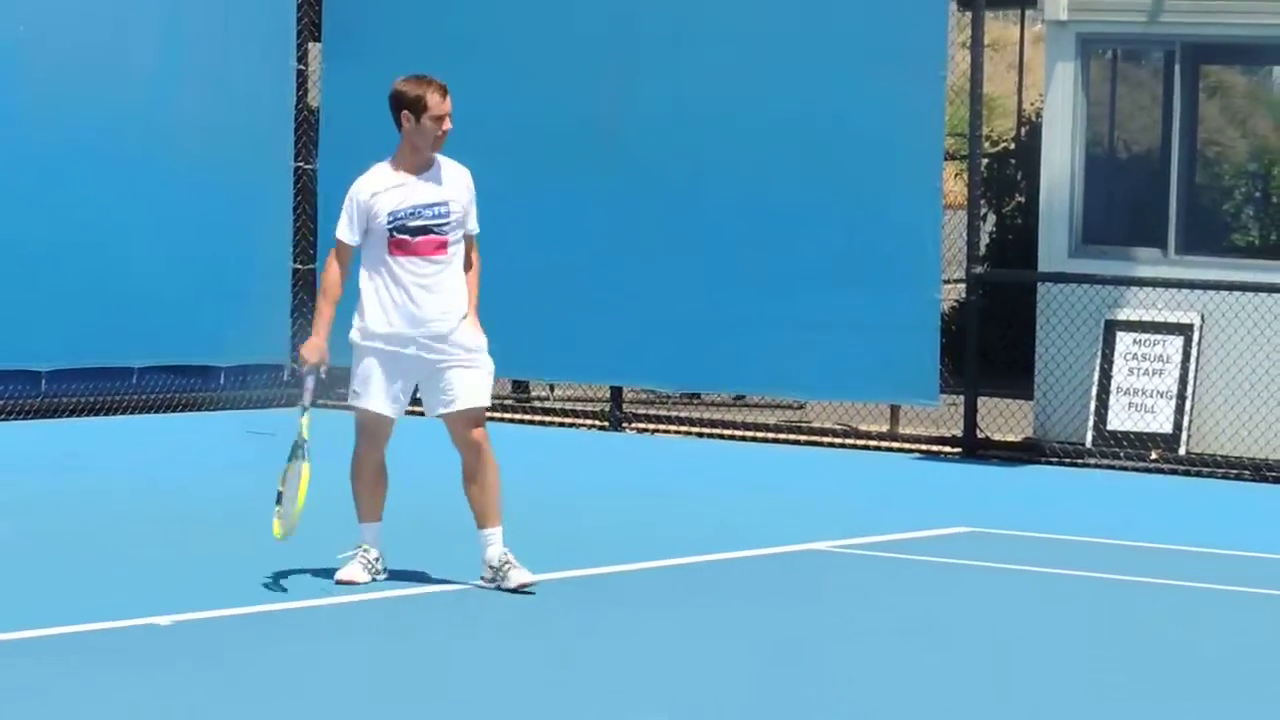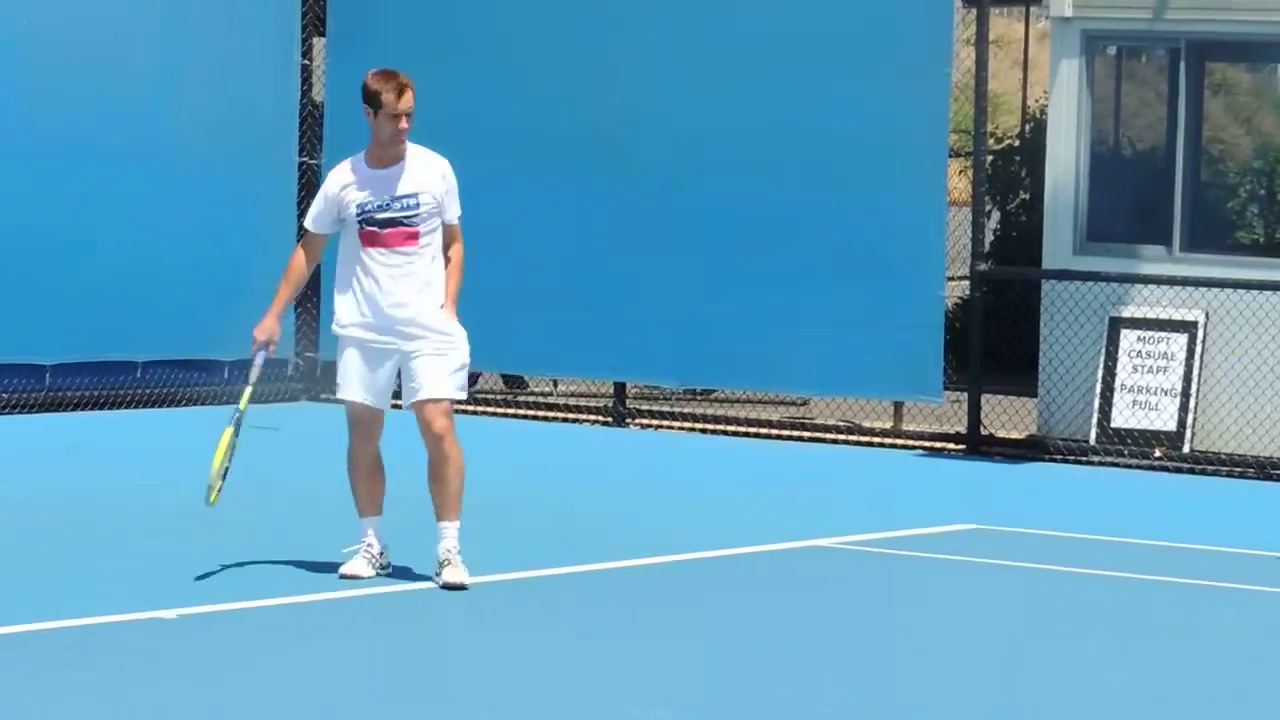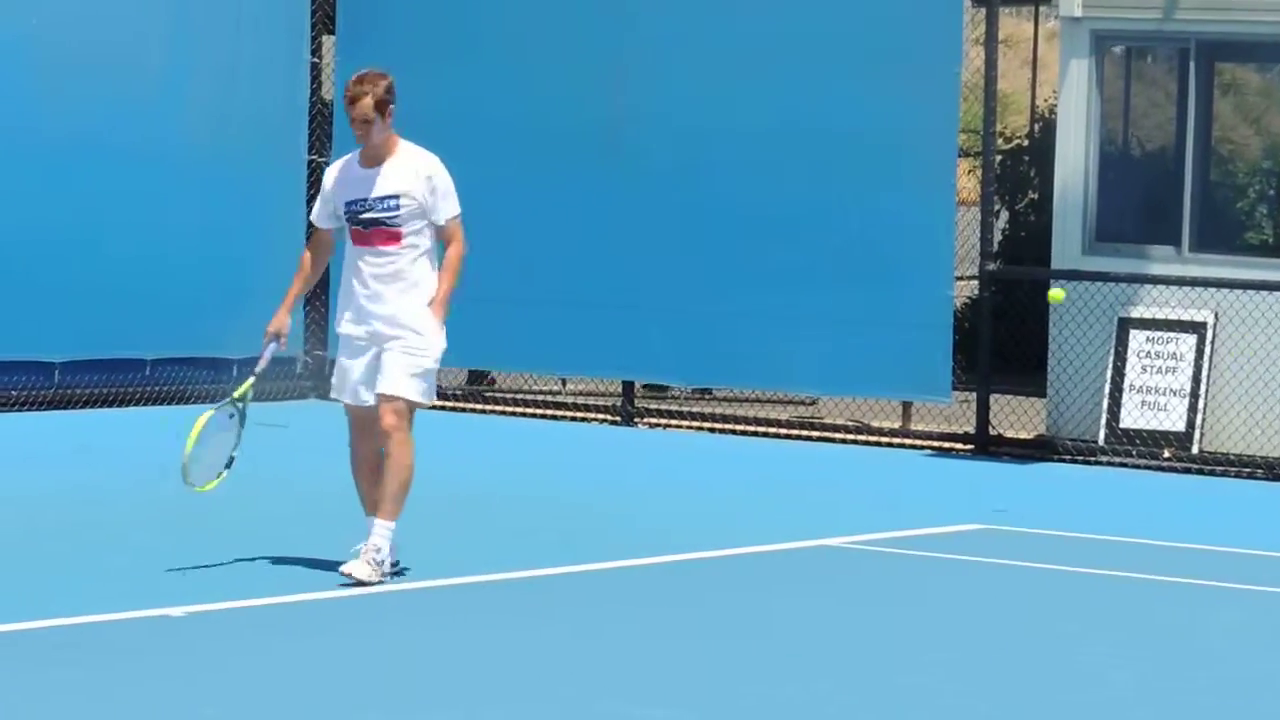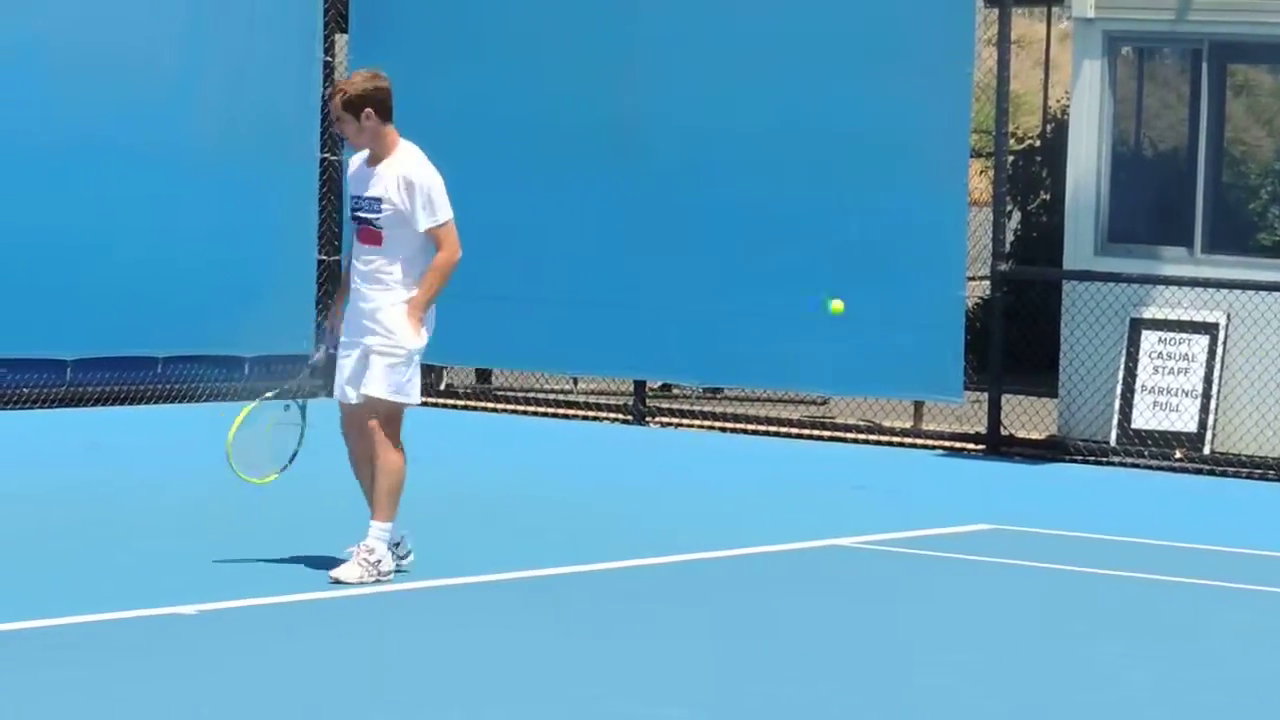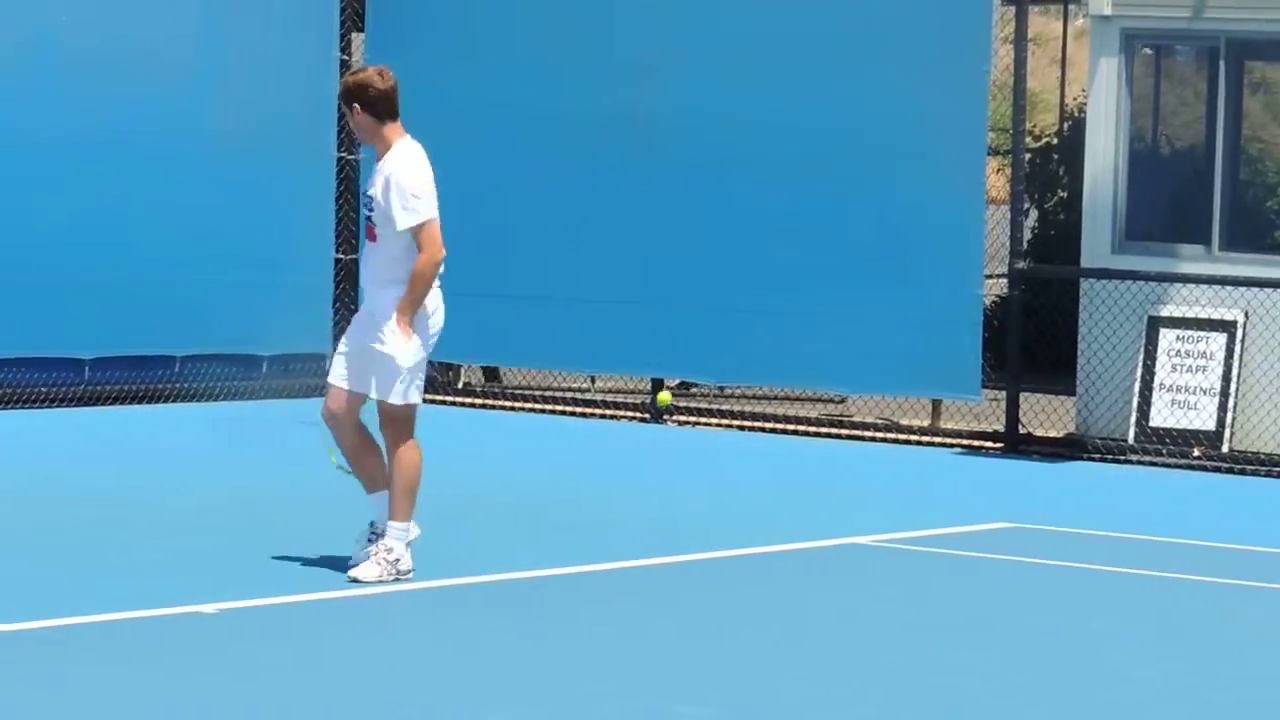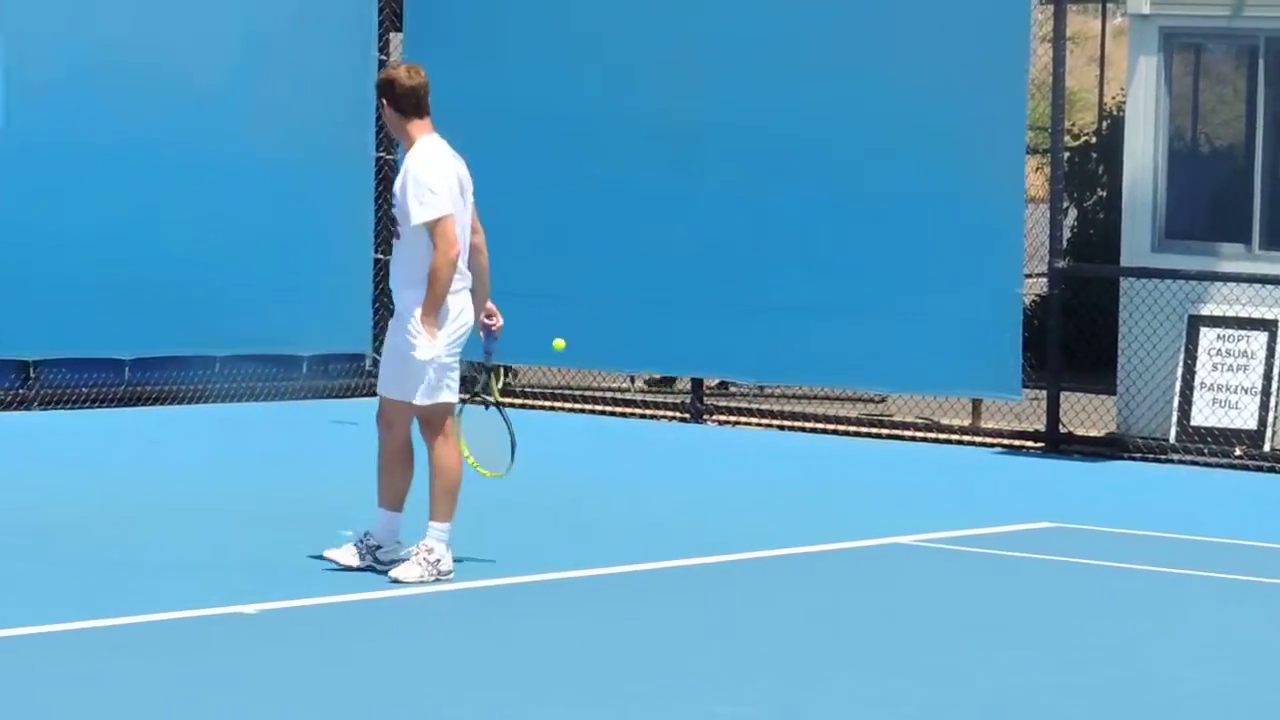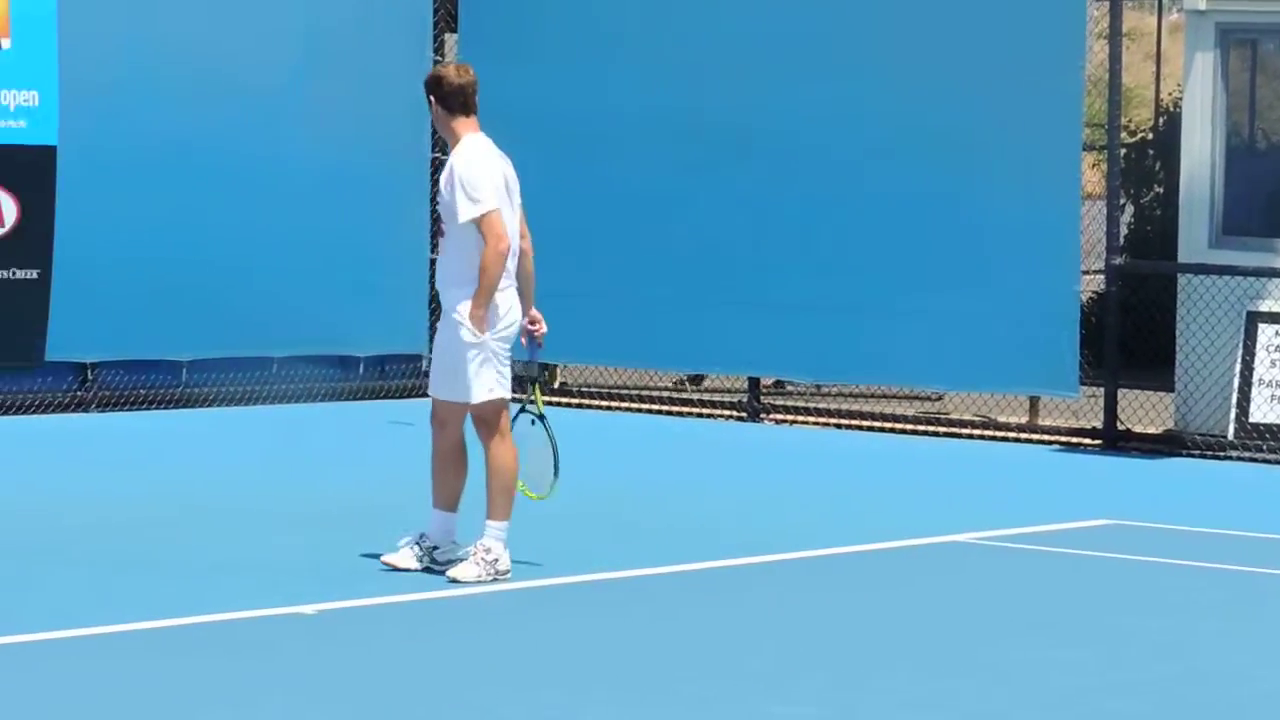
dt=0.2s
person 1, frame 1
left shoulder: (459, 179)
right shoulder: (370, 188)
right elbow: (339, 263)
left wrist: (470, 313)
right wrist: (319, 334)
left hip: (452, 338)
right hip: (383, 339)
left knee: (475, 442)
right knee: (369, 441)
left ankle: (496, 557)
right ankle: (369, 549)
person 1, frame 2
left shoulder: (436, 170)
right shoulder: (341, 180)
left elbow: (455, 245)
right elbow: (307, 251)
left wrist: (449, 307)
right wrist: (273, 316)
left hip: (428, 326)
right hip: (363, 328)
left knee: (439, 429)
right knee: (362, 434)
left ankle: (449, 549)
right ankle: (372, 544)
person 1, frame 3
left shoulder: (425, 169)
right shoulder: (337, 175)
left elbow: (455, 244)
right elbow: (318, 247)
left wrist: (435, 309)
right wrist: (286, 308)
left hip: (409, 320)
right hip: (356, 323)
left knee: (392, 426)
right knee: (361, 432)
left ankle: (380, 545)
right ankle: (377, 542)
person 1, frame 4
left shoulder: (415, 172)
right shoulder: (357, 168)
left elbow: (449, 251)
left wrist: (412, 312)
right wrist: (343, 301)
left hip: (399, 320)
right hip: (360, 319)
left knee: (381, 426)
right knee: (354, 428)
left ankle: (378, 549)
right ankle: (390, 535)
person 1, frame 5
left shoulder: (403, 169)
right shoulder: (390, 162)
left elbow: (431, 252)
left wrist: (406, 316)
left hip: (401, 318)
right hip: (373, 314)
left knee: (397, 427)
right knee: (338, 411)
left ankle: (396, 548)
right ankle: (390, 520)
person 1, frame 6
left shoulder: (422, 166)
right shoulder: (442, 158)
left elbow: (448, 249)
right elbow: (476, 238)
left wrist: (431, 316)
right wrist: (482, 301)
left hip: (429, 316)
right hip: (410, 314)
left knee: (436, 427)
right knee: (390, 423)
left ankle: (437, 550)
right ankle: (382, 540)
person 1, frame 7
left shoulder: (467, 163)
right shoulder: (487, 157)
left elbow: (500, 242)
right elbow: (522, 240)
left wrist: (480, 310)
right wrist: (528, 307)
left hip: (476, 316)
right hip: (459, 315)
left knee: (490, 425)
right knee: (445, 423)
left ankle: (495, 549)
right ankle: (437, 541)
